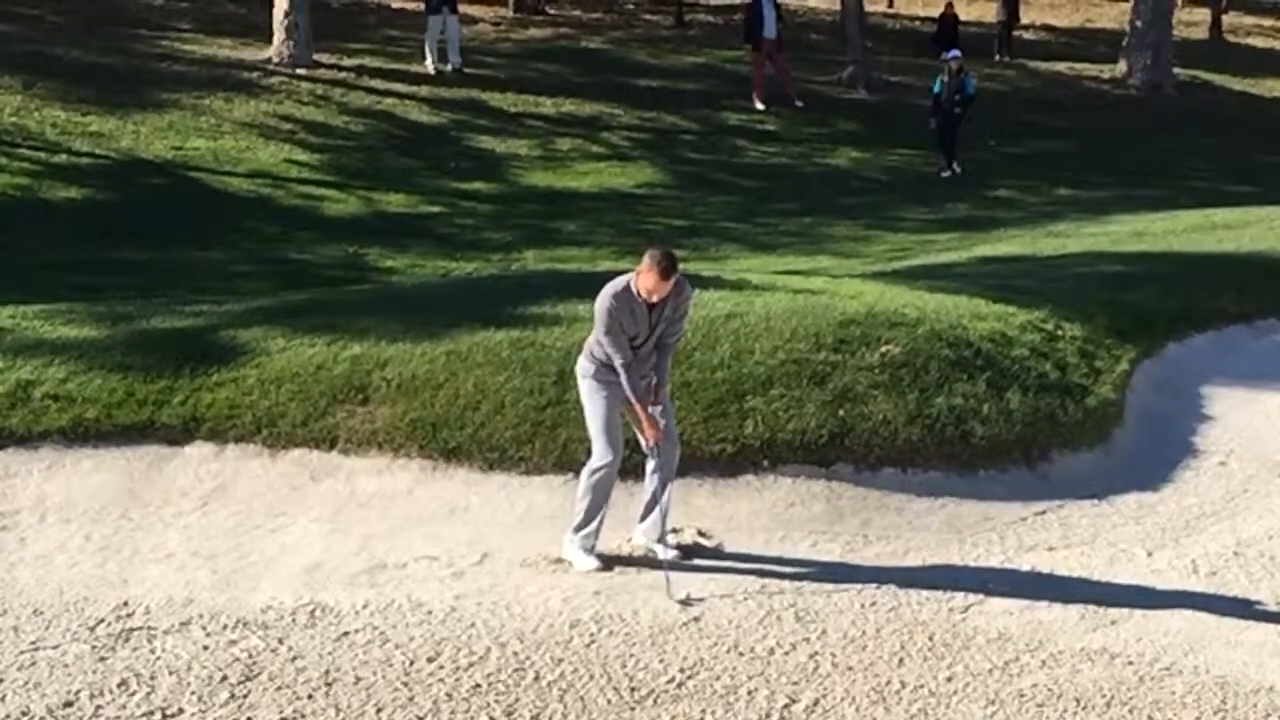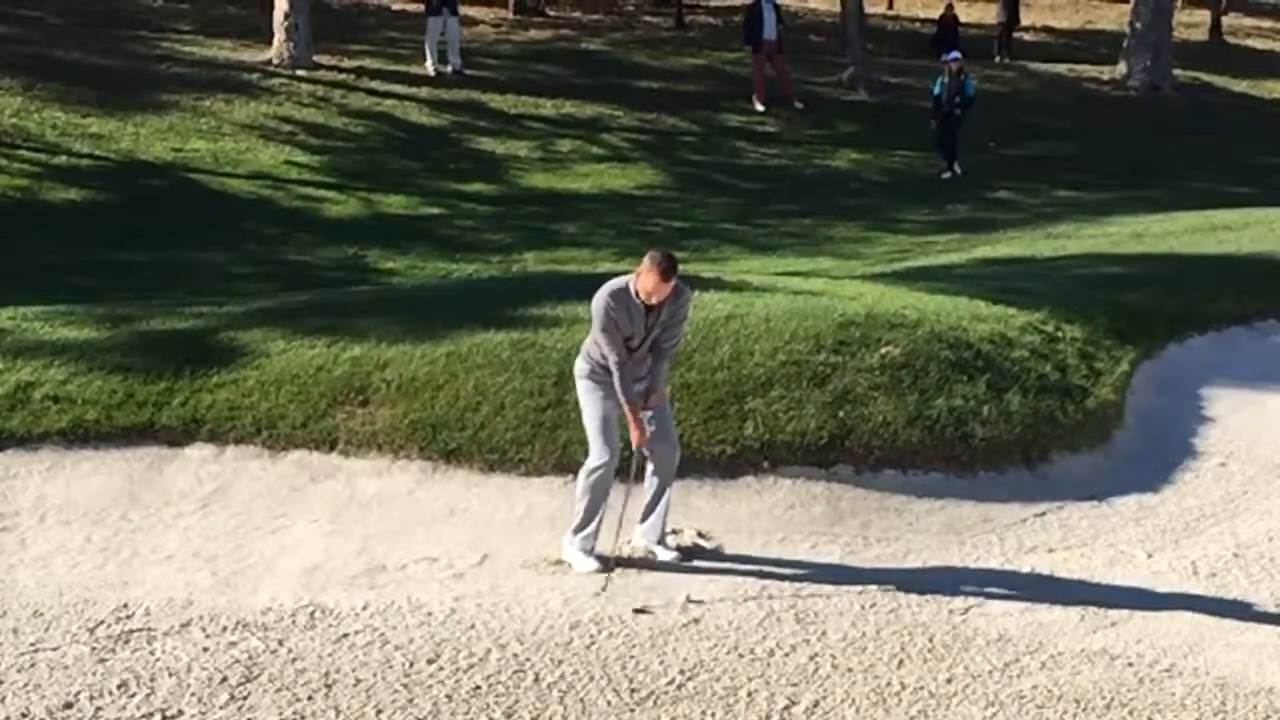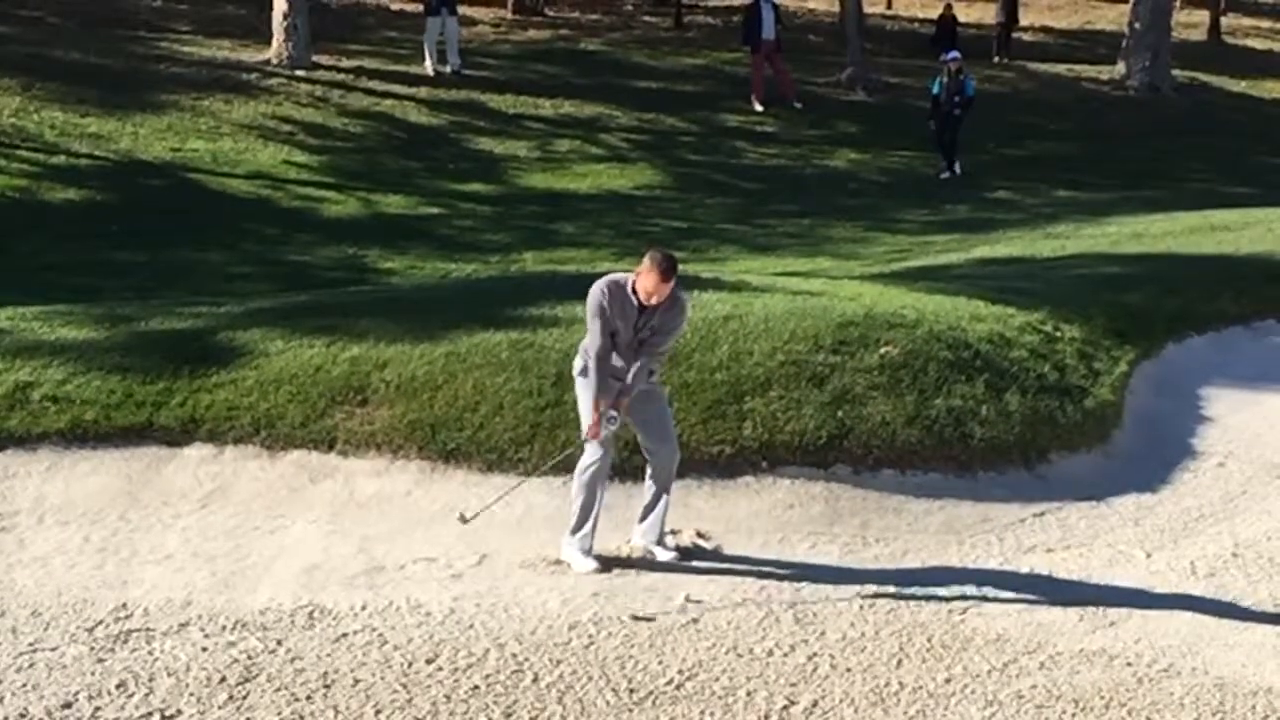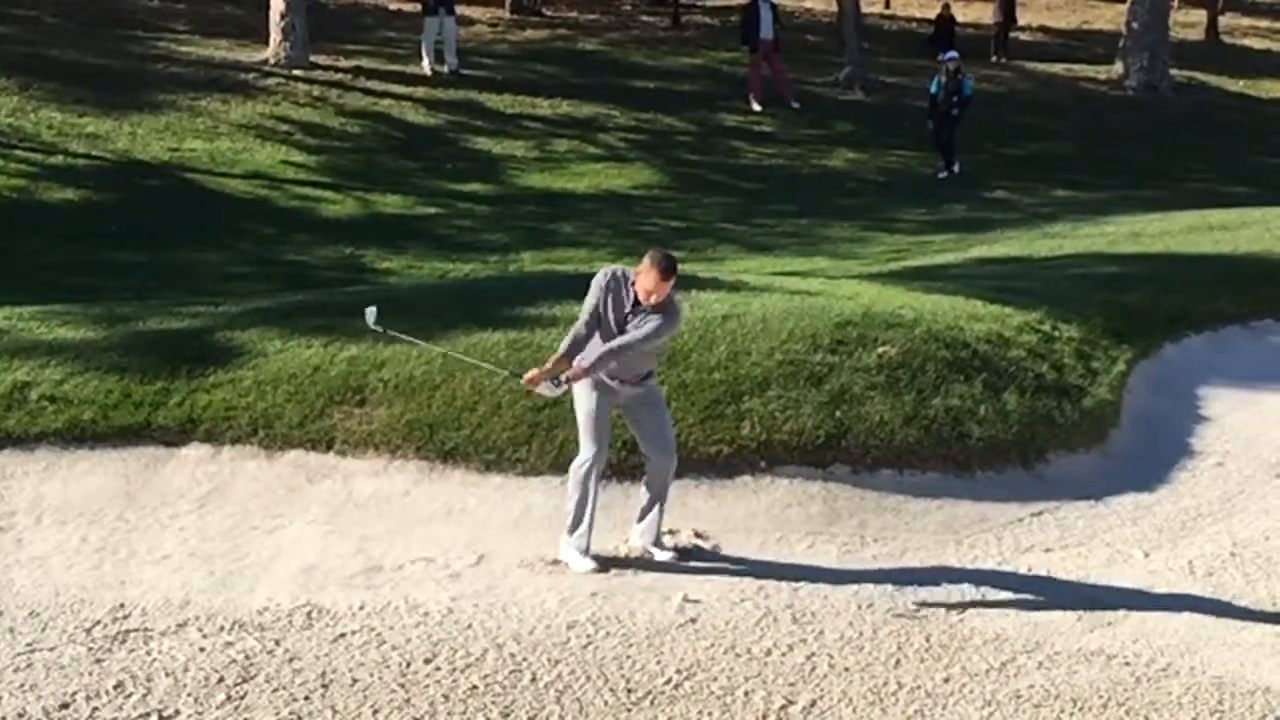
dt=0.5s
person 1, frame 1
left shoulder: (681, 292)
right shoulder: (610, 301)
left elbow: (667, 344)
right elbow: (623, 362)
left wrist: (659, 394)
right wrist: (644, 416)
left hip: (645, 373)
right hip: (601, 375)
left knee: (668, 448)
right knee: (607, 455)
left ankle: (650, 532)
right ankle: (578, 542)
person 1, frame 2
left shoulder: (680, 298)
right shoulder: (607, 300)
left elbow: (663, 351)
right elbow: (616, 362)
left wrist: (651, 403)
right wrist: (631, 419)
left hip: (642, 377)
right hip: (598, 376)
left knee: (667, 450)
right knee: (604, 456)
left ankle: (649, 534)
right ankle: (577, 543)
person 1, frame 3
left shoulder: (676, 307)
right shoulder: (604, 291)
left elbow: (647, 357)
right elbow: (599, 353)
left wrist: (620, 406)
right wrist: (596, 410)
left hip: (640, 380)
right hip: (595, 375)
left knee: (666, 452)
right knee: (599, 453)
left ankle: (648, 535)
right ankle: (576, 543)
person 1, frame 4
left shoulder: (669, 315)
right shoulder: (609, 279)
left elbow: (622, 348)
right elbow: (584, 328)
left wrist: (574, 375)
right wrist: (552, 365)
left hip: (639, 384)
right hip: (595, 379)
left knee: (664, 457)
right knee: (593, 454)
left ankle: (646, 534)
right ankle: (573, 544)
